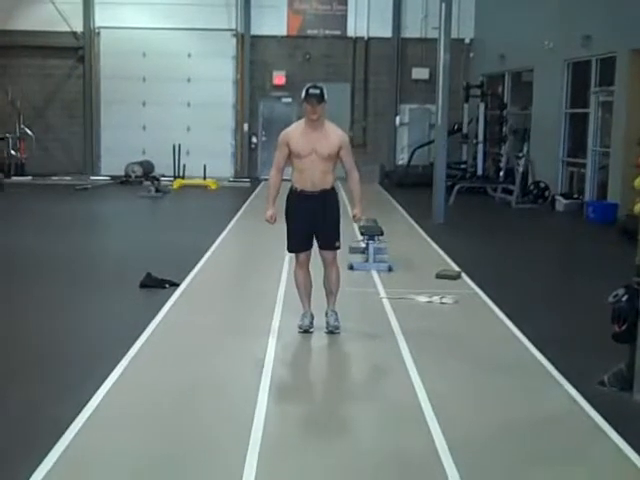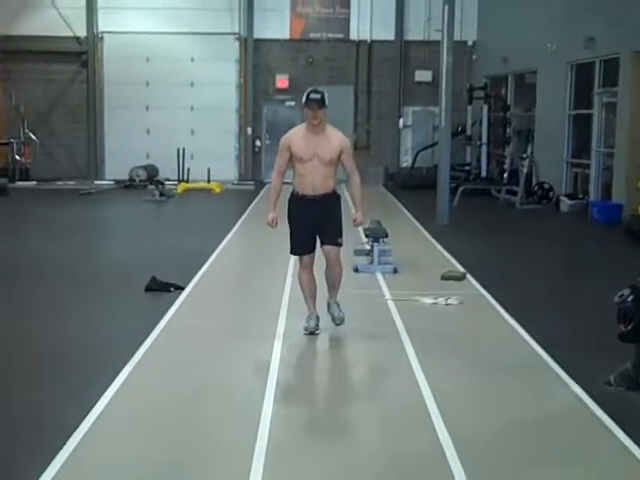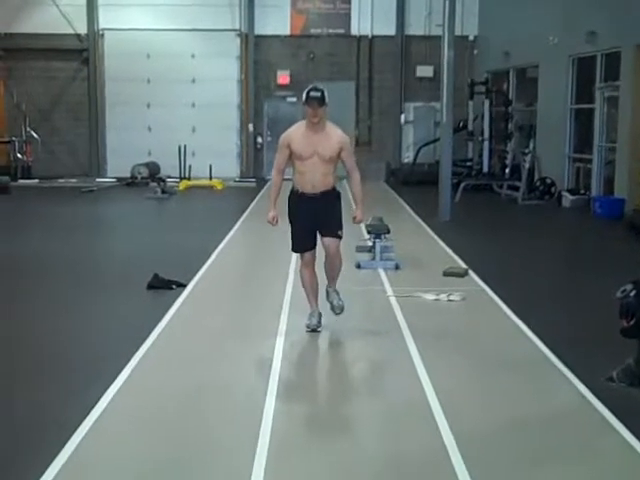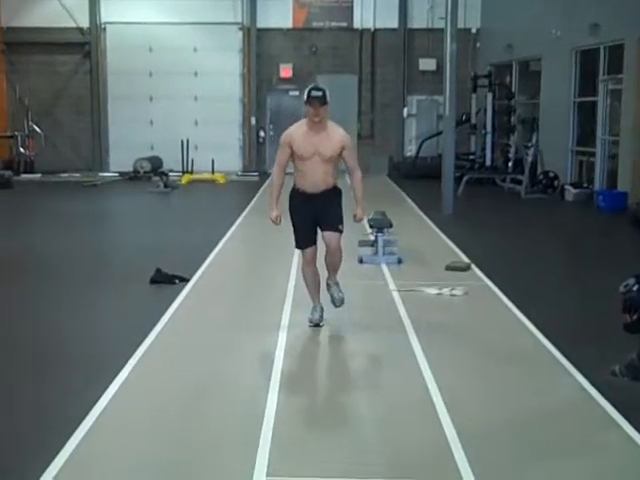
dt=0.2s
person 1, frame 1
left shoulder: (338, 136)
right shoulder: (289, 135)
left elbow: (351, 172)
right elbow: (277, 171)
left wrist: (357, 204)
right wrist: (271, 205)
left hip: (326, 199)
right hip: (298, 200)
left knee: (329, 257)
right knee: (301, 259)
left ankle: (331, 310)
right ankle: (306, 312)
person 1, frame 2
left shoulder: (340, 141)
right shoulder: (290, 139)
left elbow: (353, 175)
right elbow: (278, 174)
left wrist: (358, 209)
right wrist: (272, 209)
left hip: (328, 202)
right hip: (300, 203)
left knee: (332, 255)
right knee: (305, 261)
left ankle: (333, 301)
right ankle: (312, 313)
person 1, frame 3
left shoulder: (340, 138)
right shoulder: (289, 136)
left elbow: (353, 172)
right elbow: (278, 172)
left wrist: (359, 206)
right wrist: (272, 207)
left hip: (328, 199)
right hip: (300, 201)
left knee: (332, 248)
right knee: (307, 259)
left ankle: (332, 289)
right ankle: (314, 311)
person 1, frame 4
left shoulder: (341, 137)
right shoulder: (291, 135)
left elbow: (355, 171)
right elbow: (279, 170)
left wrist: (359, 205)
right wrist: (274, 206)
left hip: (329, 198)
right hip: (301, 200)
left knee: (333, 243)
right knee: (308, 255)
left ankle: (333, 281)
right ankle: (317, 306)
